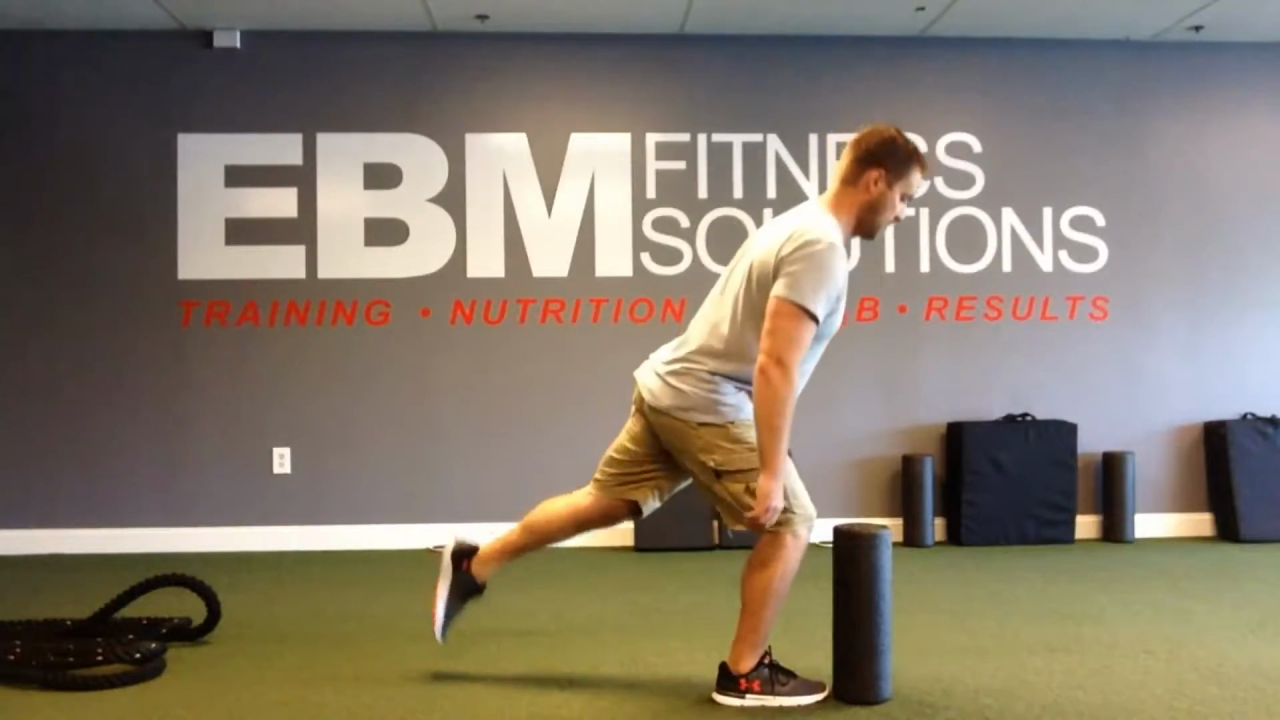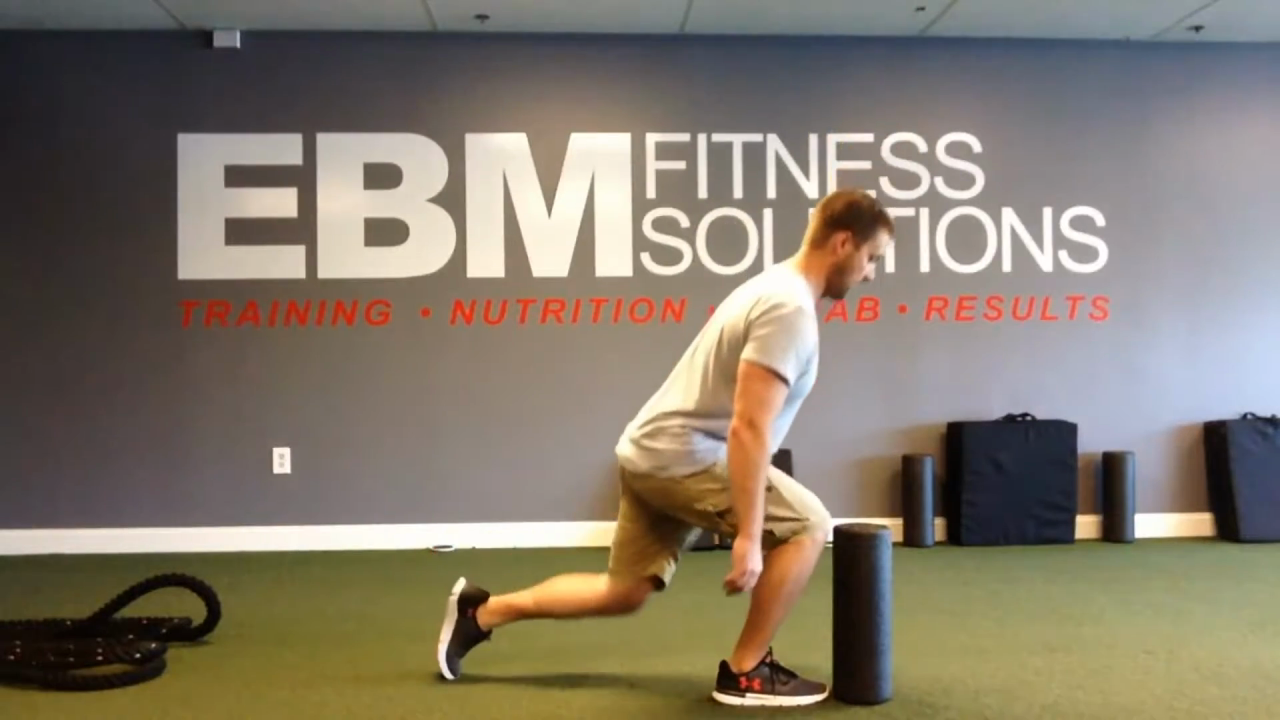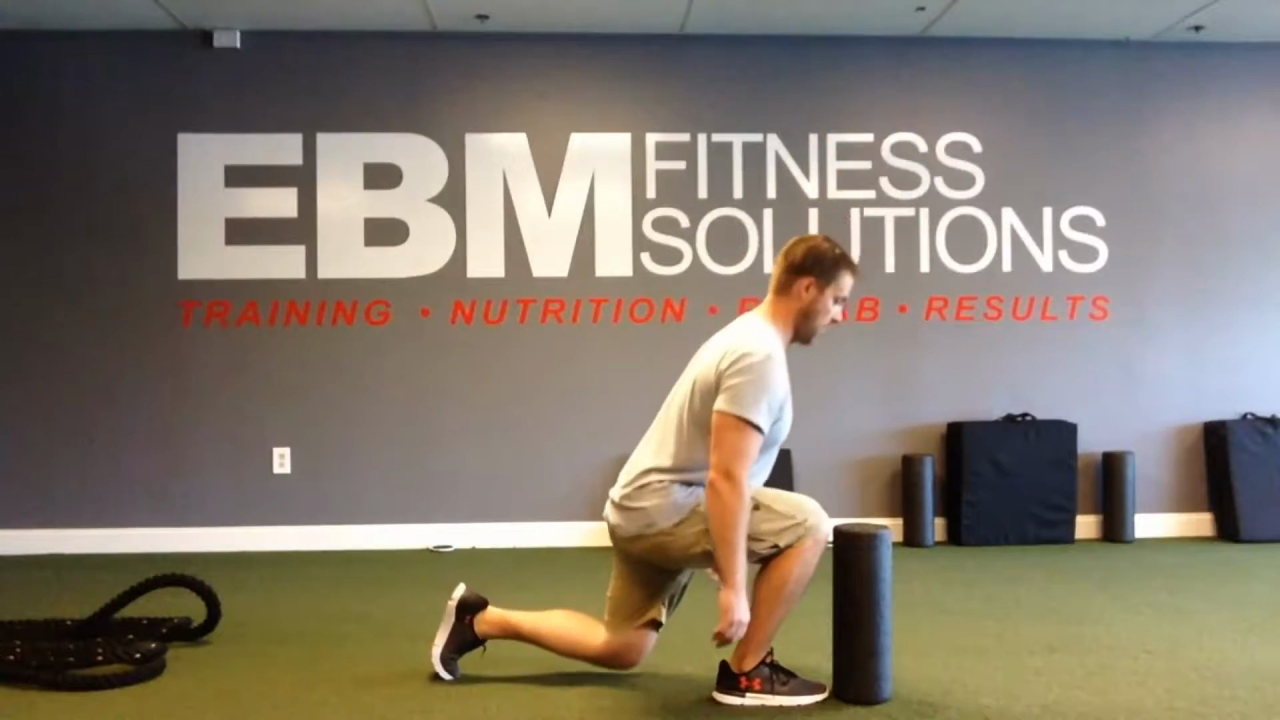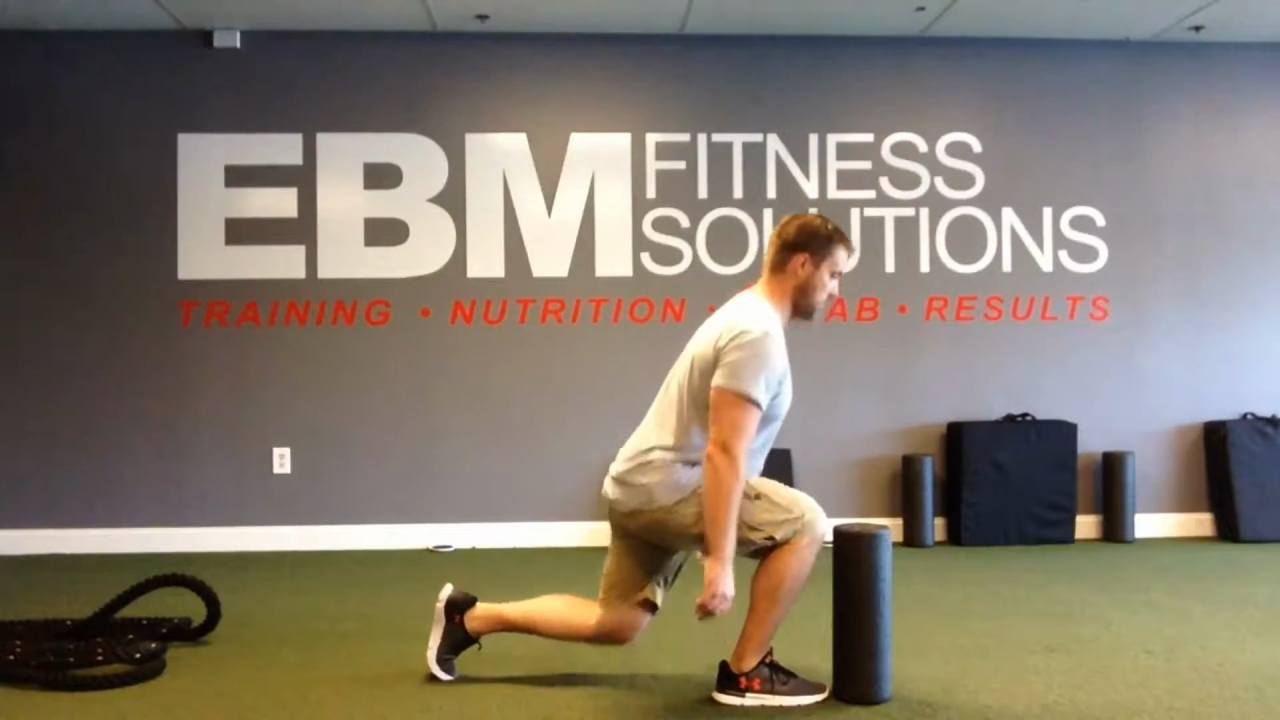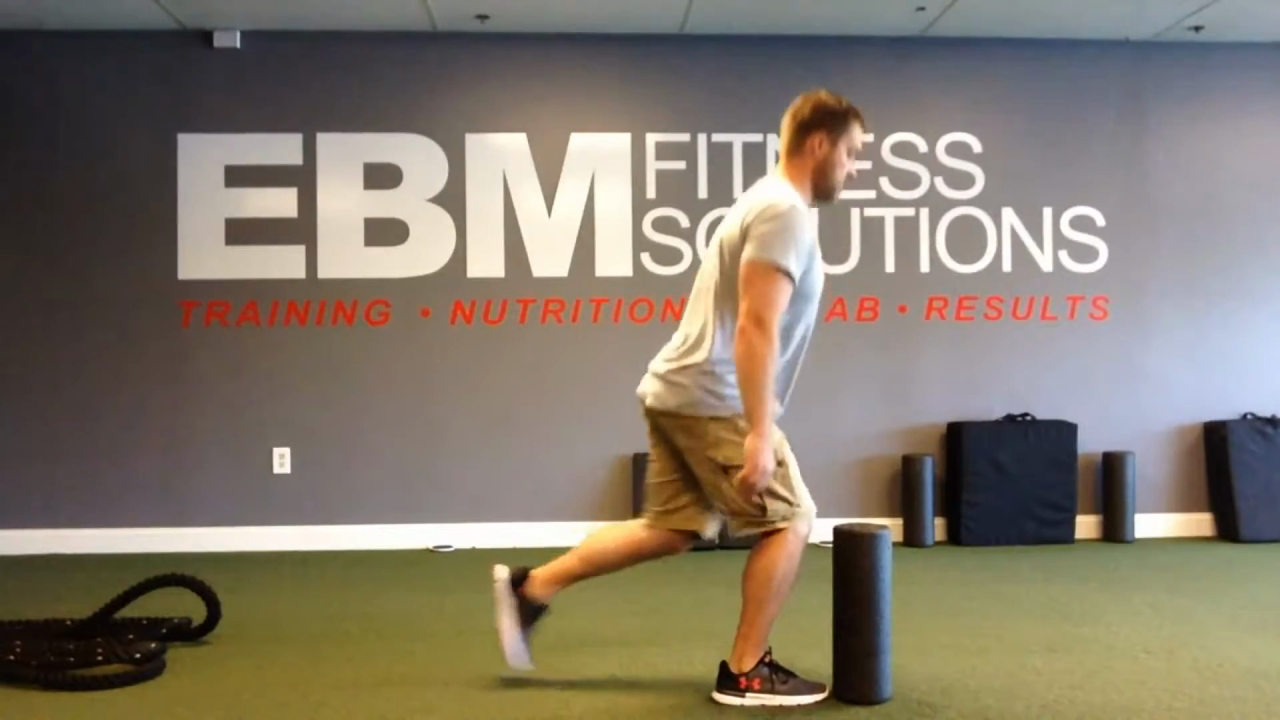
dt=0.4s
person 1, frame 1
left shoulder: (801, 223)
right shoulder: (821, 247)
right elbow: (776, 366)
right wrist: (772, 472)
left hip: (667, 389)
right hip: (703, 402)
left knee: (603, 503)
right knee: (790, 523)
left ankle: (472, 567)
right ankle: (746, 674)
person 1, frame 2
left shoulder: (775, 286)
right shoulder: (789, 308)
right elbow: (748, 428)
right wrist: (748, 537)
left hip: (650, 453)
right hip: (680, 457)
left knee: (623, 593)
right knee: (807, 527)
left ankle: (479, 613)
right ankle: (746, 672)
person 1, frame 3
left shoulder: (746, 336)
right shoulder: (758, 356)
right elbow: (727, 480)
right wrist: (734, 589)
left hip: (644, 510)
right hip: (664, 511)
left knee: (621, 649)
right knee: (808, 526)
left ankle: (478, 619)
right ankle: (746, 672)
person 1, frame 4
left shoulder: (746, 316)
right shoulder: (757, 333)
right elbow: (723, 454)
left wrist: (717, 545)
right wrist: (720, 563)
left hip: (645, 486)
right hip: (664, 489)
left knee: (613, 623)
right knee: (803, 525)
left ankle: (467, 617)
right ankle: (746, 672)
person 1, frame 5
left shoulder: (768, 202)
right shoulder: (786, 213)
right elbow: (757, 327)
left wrist: (753, 421)
right wrist: (759, 433)
left hip: (679, 390)
right hip: (709, 396)
left knee: (667, 531)
right knee: (787, 521)
left ankle: (530, 589)
right ankle: (746, 672)
